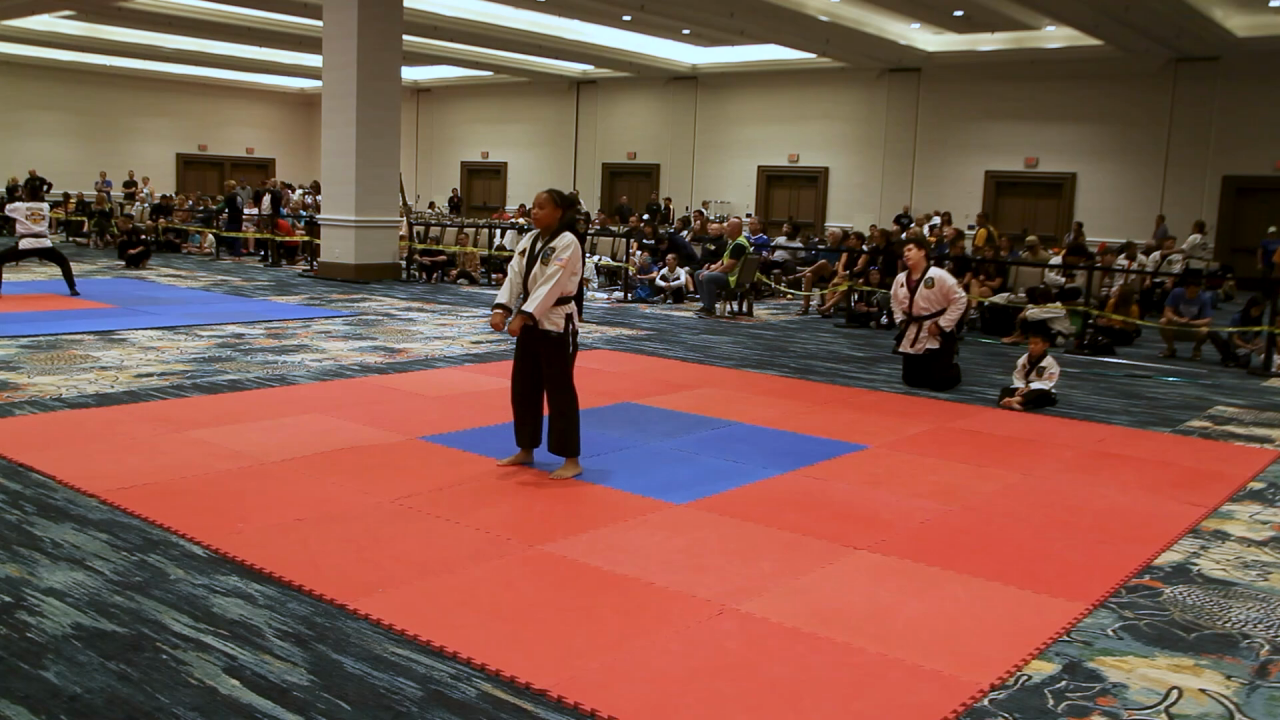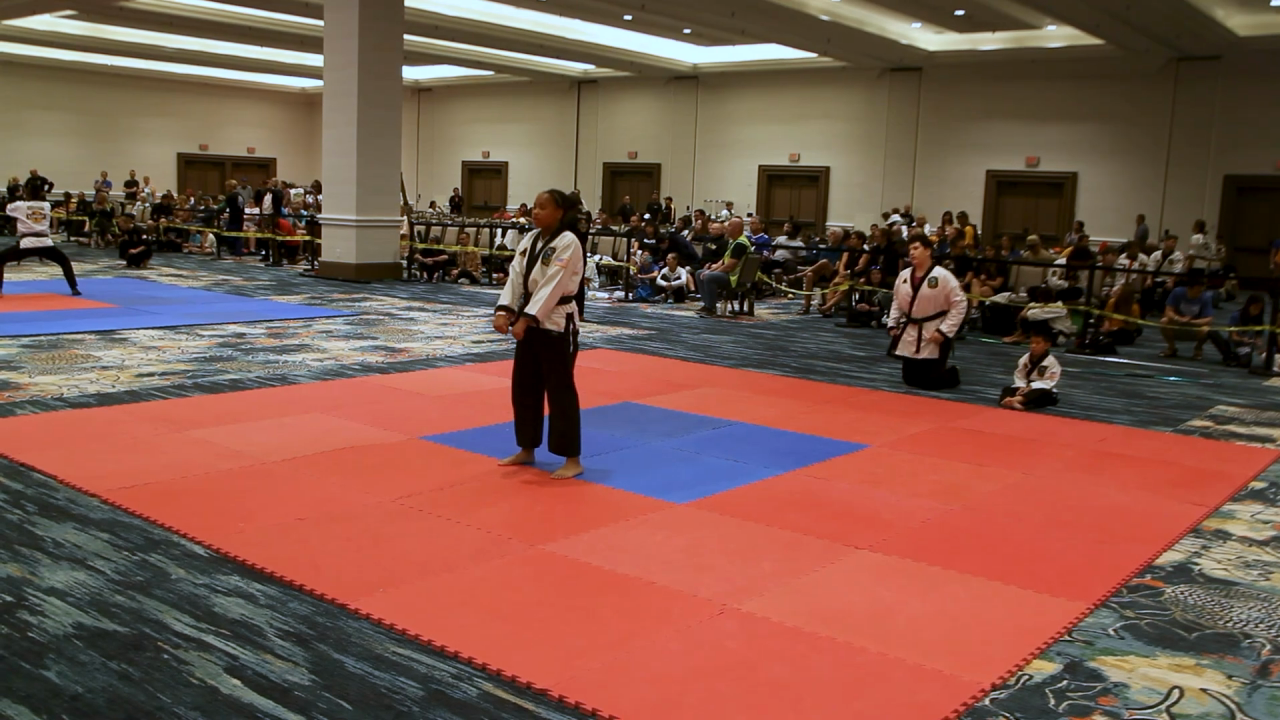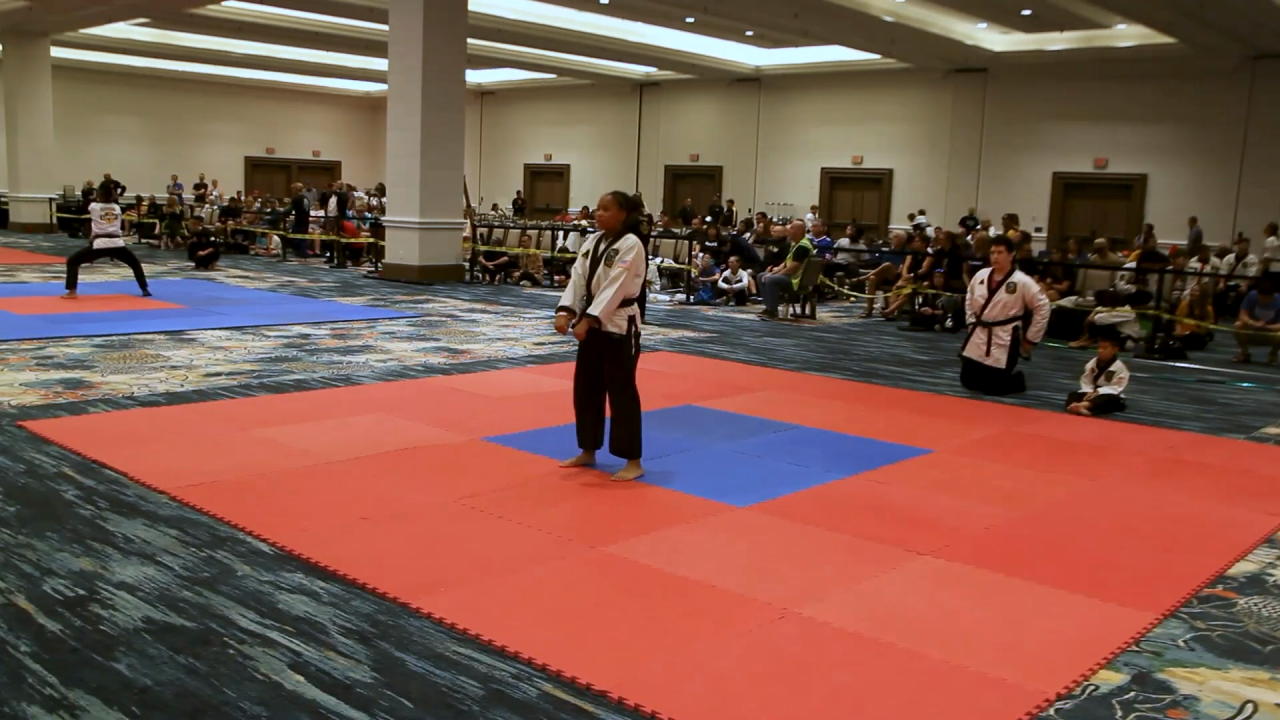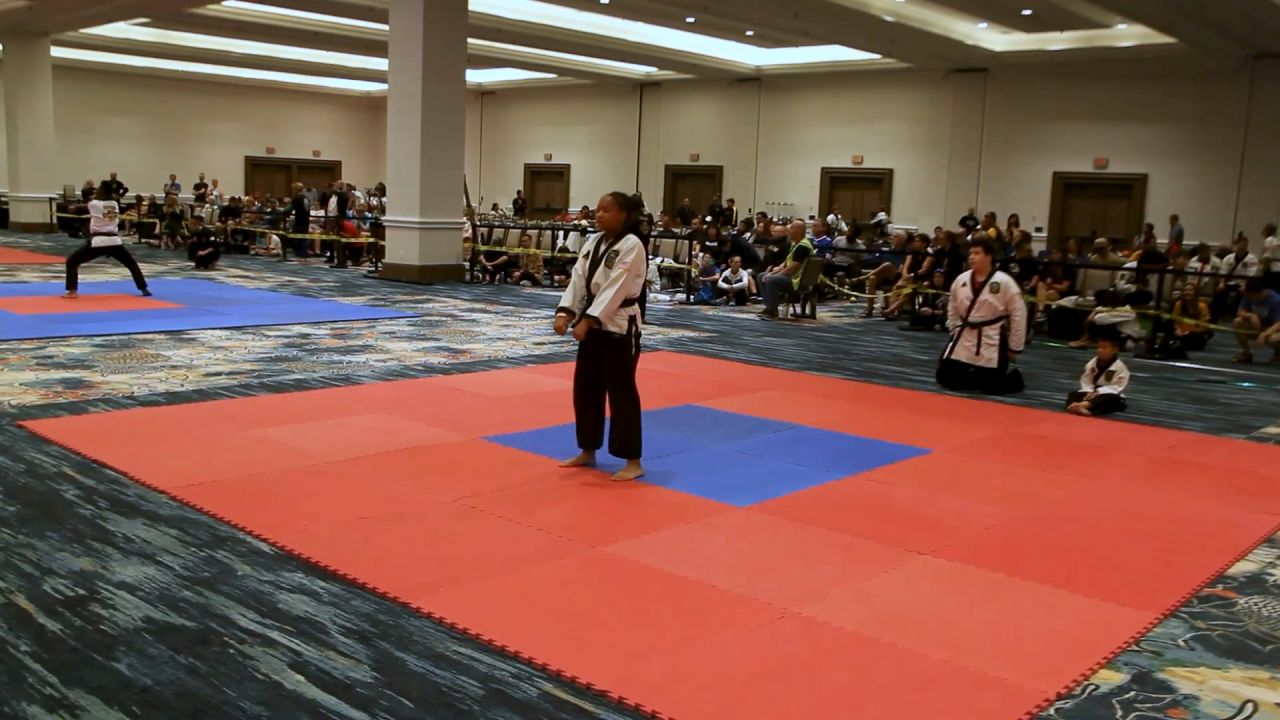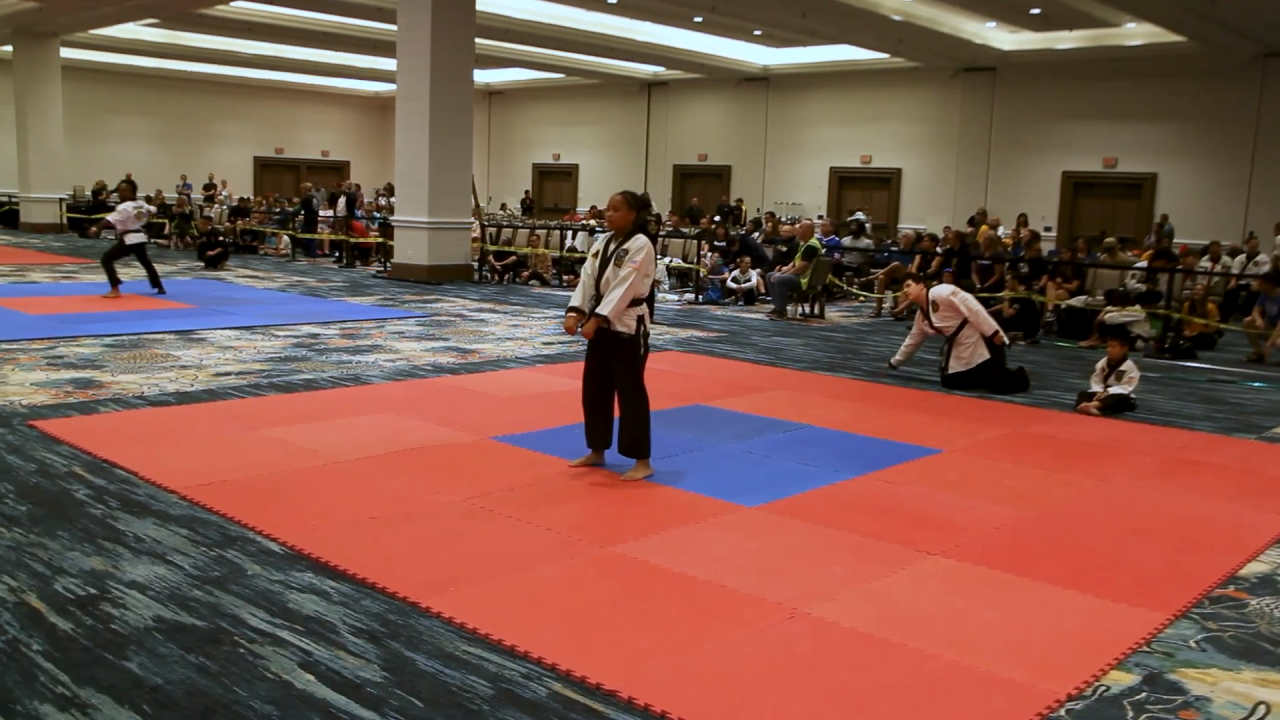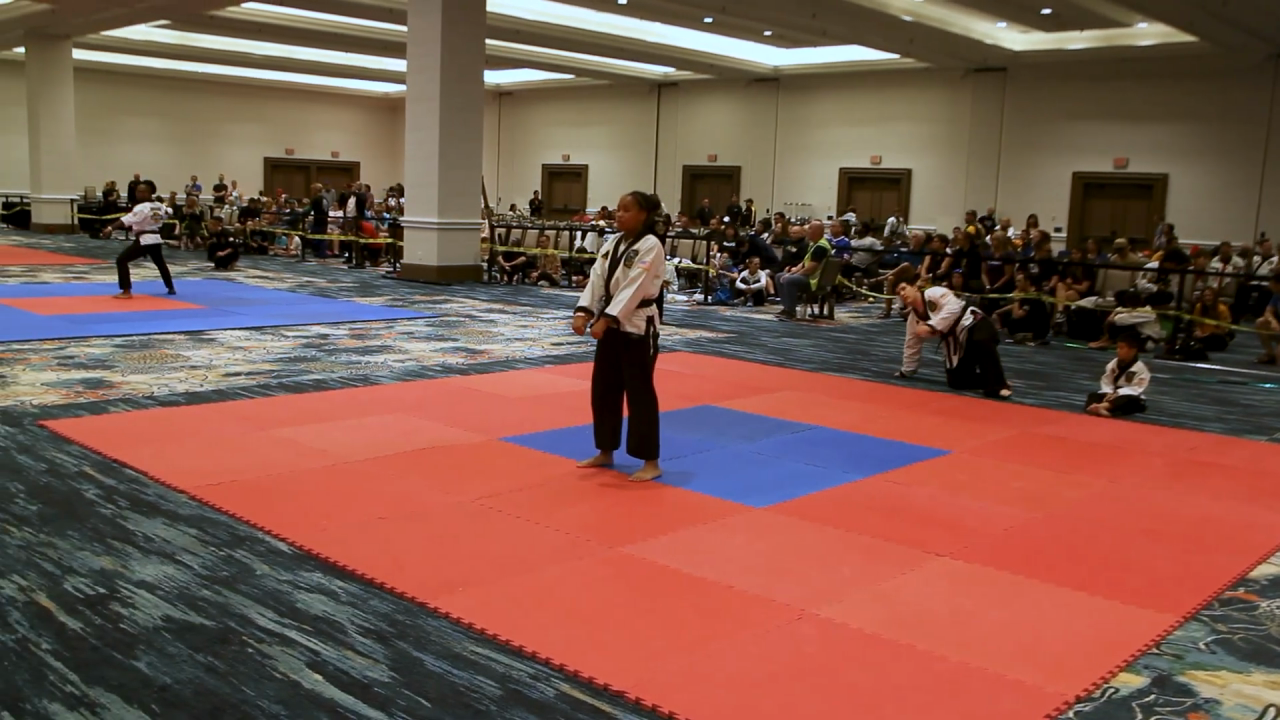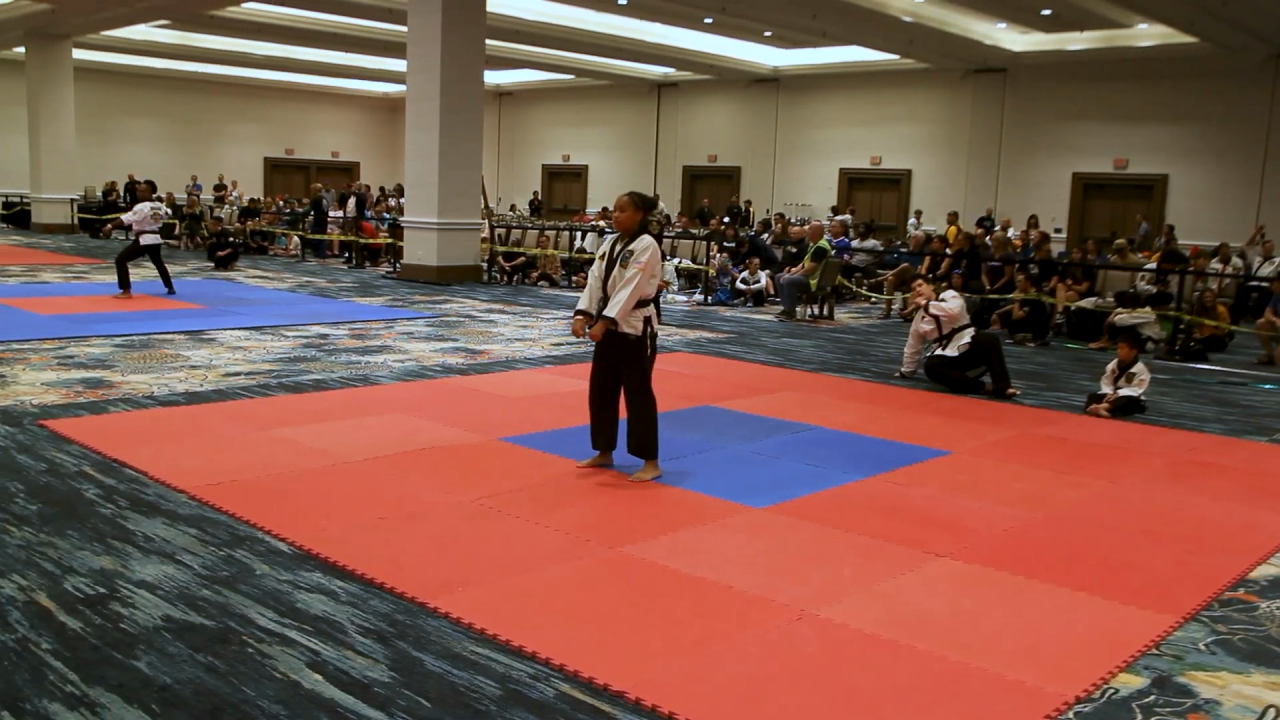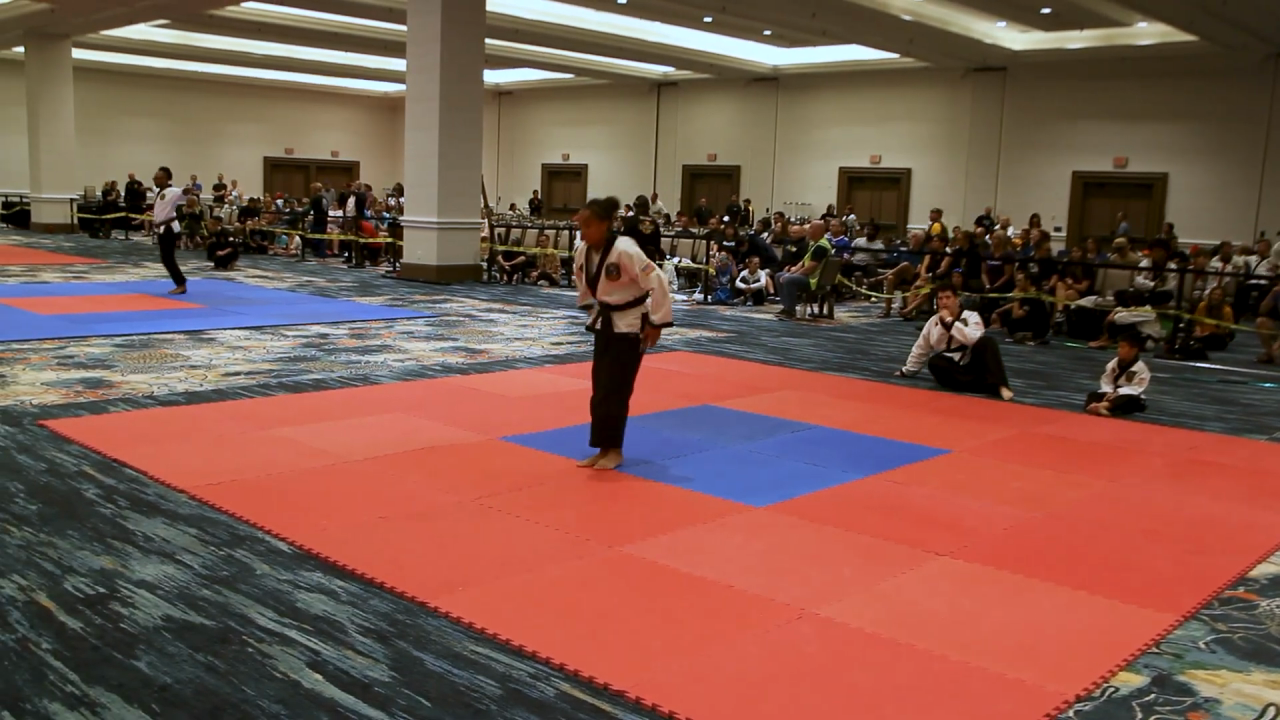
dt=0.5s
person 1, frame 1
left shoulder: (567, 243)
right shoulder: (529, 240)
left elbow: (550, 285)
right elbow: (515, 276)
left wrist: (521, 317)
right wrist: (501, 309)
left hip: (556, 323)
right hip: (530, 321)
left knee: (560, 391)
right knee: (523, 388)
left ankle: (571, 460)
right ankle: (526, 450)
person 1, frame 2
left shoulder: (568, 243)
right shoulder: (530, 240)
left elbow: (552, 286)
right elbow: (516, 277)
left wrist: (525, 319)
right wrist: (504, 310)
left hip: (557, 323)
right hip: (529, 320)
left knee: (560, 390)
right knee: (524, 388)
left ankle: (572, 459)
right ankle: (527, 450)
person 1, frame 3
left shoulder: (631, 245)
right shoulder: (593, 241)
left elbow: (615, 287)
right elbow: (578, 278)
left wrist: (587, 320)
right wrist: (565, 311)
left hip: (619, 325)
right hip: (592, 322)
left knee: (622, 393)
right knee: (585, 390)
left ankle: (633, 462)
right ankle: (588, 452)
person 1, frame 4
left shoulder: (632, 245)
right shoulder: (593, 242)
left elbow: (615, 288)
right elbow: (578, 279)
left wrist: (587, 320)
right wrist: (565, 312)
left hip: (620, 325)
right hip: (592, 322)
left knee: (622, 392)
right knee: (586, 389)
left ankle: (633, 461)
right ankle: (588, 451)
person 1, frame 5
left shoulder: (640, 245)
right shoulder: (603, 242)
left elbow: (624, 287)
right elbow: (587, 278)
left wrist: (595, 319)
right wrist: (575, 312)
left hip: (628, 325)
right hip: (601, 322)
left knee: (631, 392)
right knee: (594, 389)
left ankle: (642, 462)
right ankle: (597, 452)
person 1, frame 6
left shoulder: (651, 246)
right shoulder: (613, 243)
left elbow: (633, 288)
right elbow: (597, 279)
left wrist: (605, 319)
right wrist: (584, 312)
left hip: (638, 325)
right hip: (611, 323)
left knee: (640, 393)
right knee: (604, 390)
left ankle: (651, 463)
right ankle: (605, 452)
person 1, frame 7
left shoulder: (646, 246)
right shoulder: (610, 243)
left elbow: (630, 288)
right elbow: (595, 281)
left wrist: (603, 322)
right wrist: (583, 315)
left hip: (636, 326)
right hip: (609, 324)
left knee: (638, 393)
right knee: (600, 390)
left ankle: (651, 462)
right ankle: (604, 452)
person 1, frame 8
left shoulder: (624, 250)
right shoulder: (584, 249)
left elbow: (656, 283)
left wrist: (656, 323)
right wrist: (590, 308)
left hip: (629, 327)
right hip: (604, 323)
left knee: (614, 389)
right knee: (601, 388)
left ankle: (613, 450)
right ankle: (603, 449)
